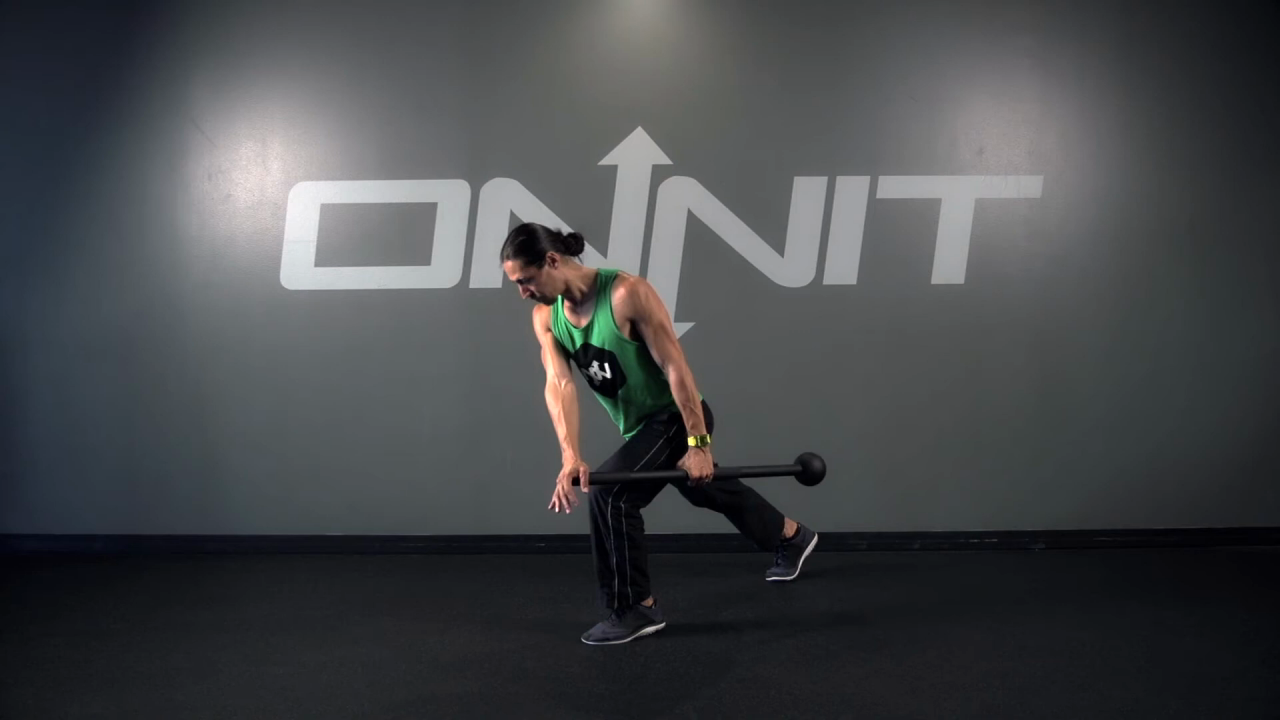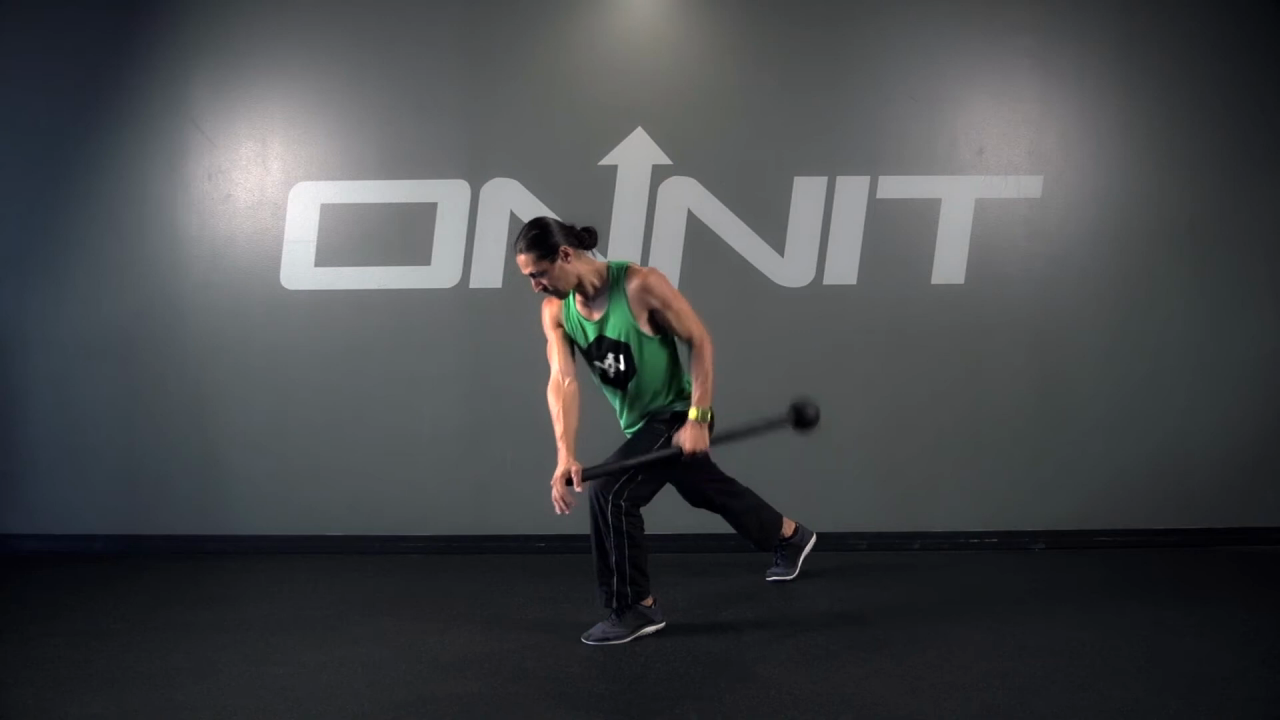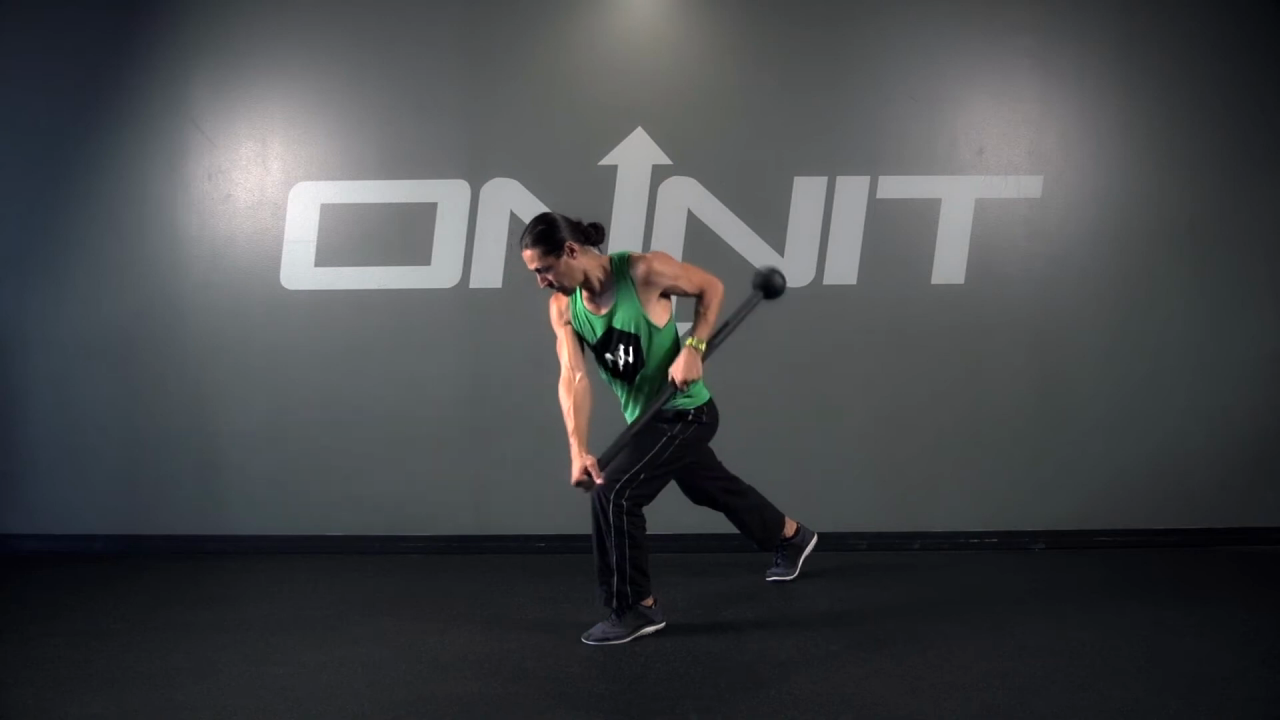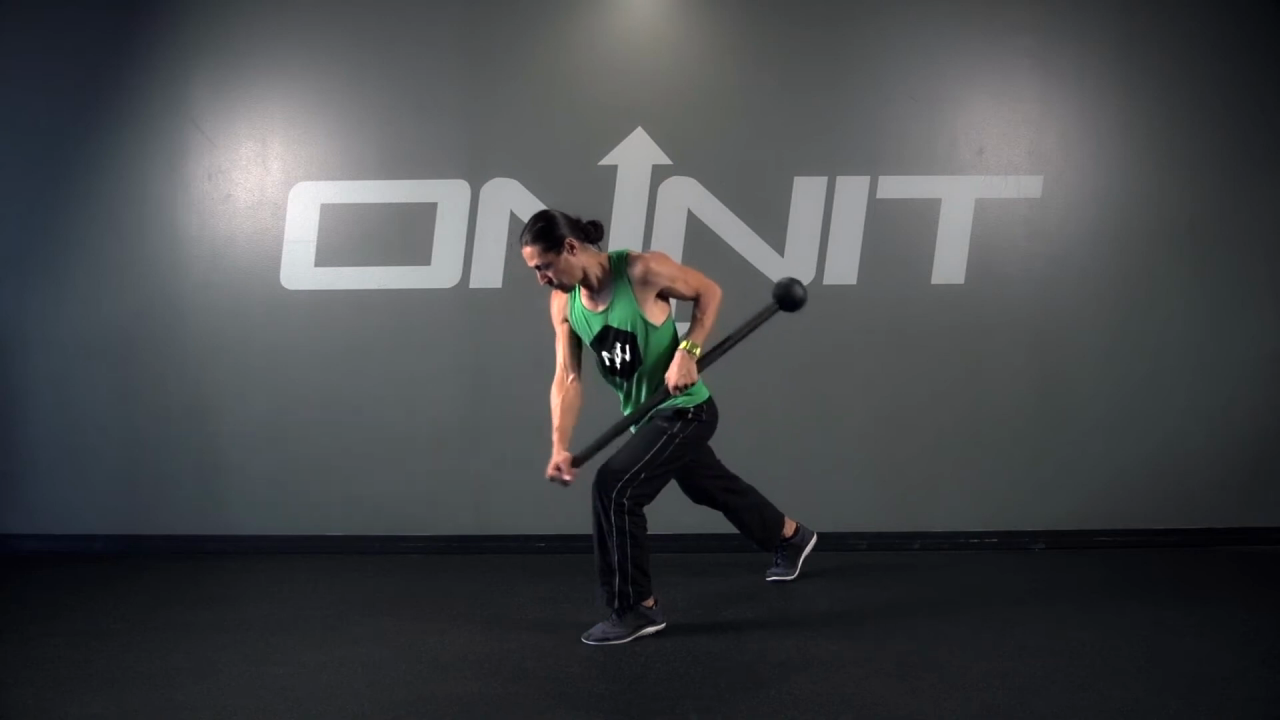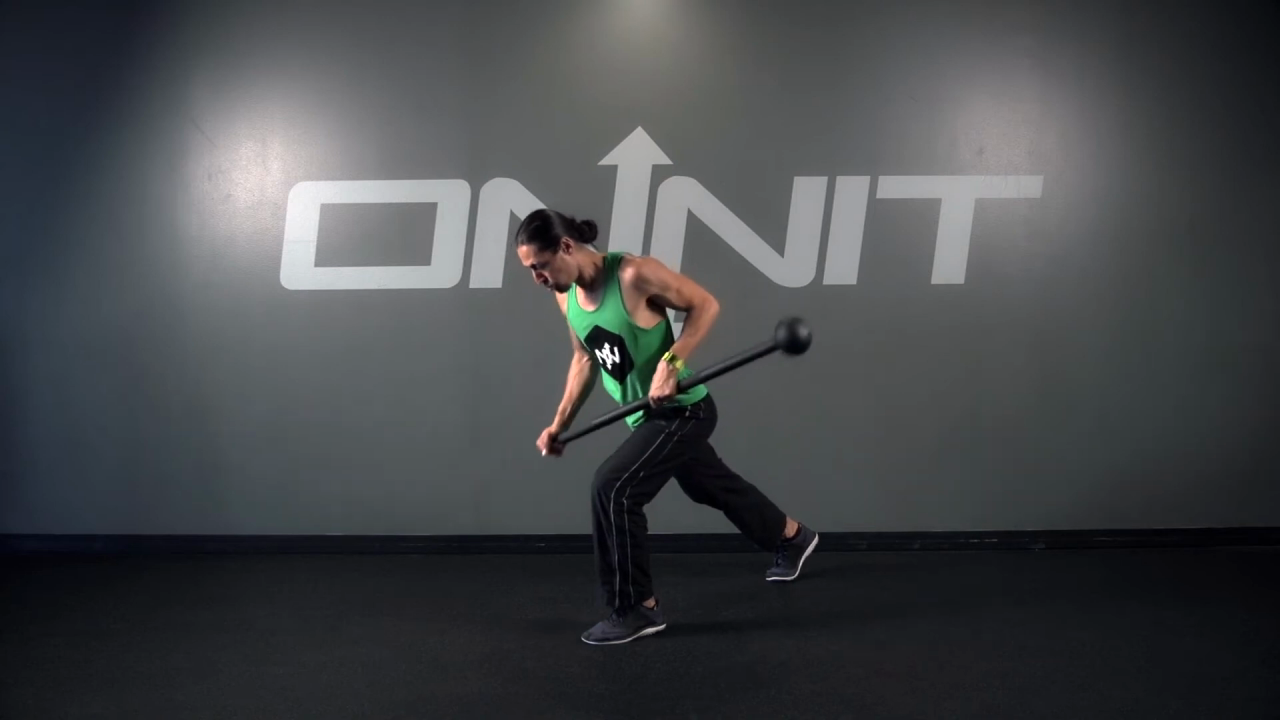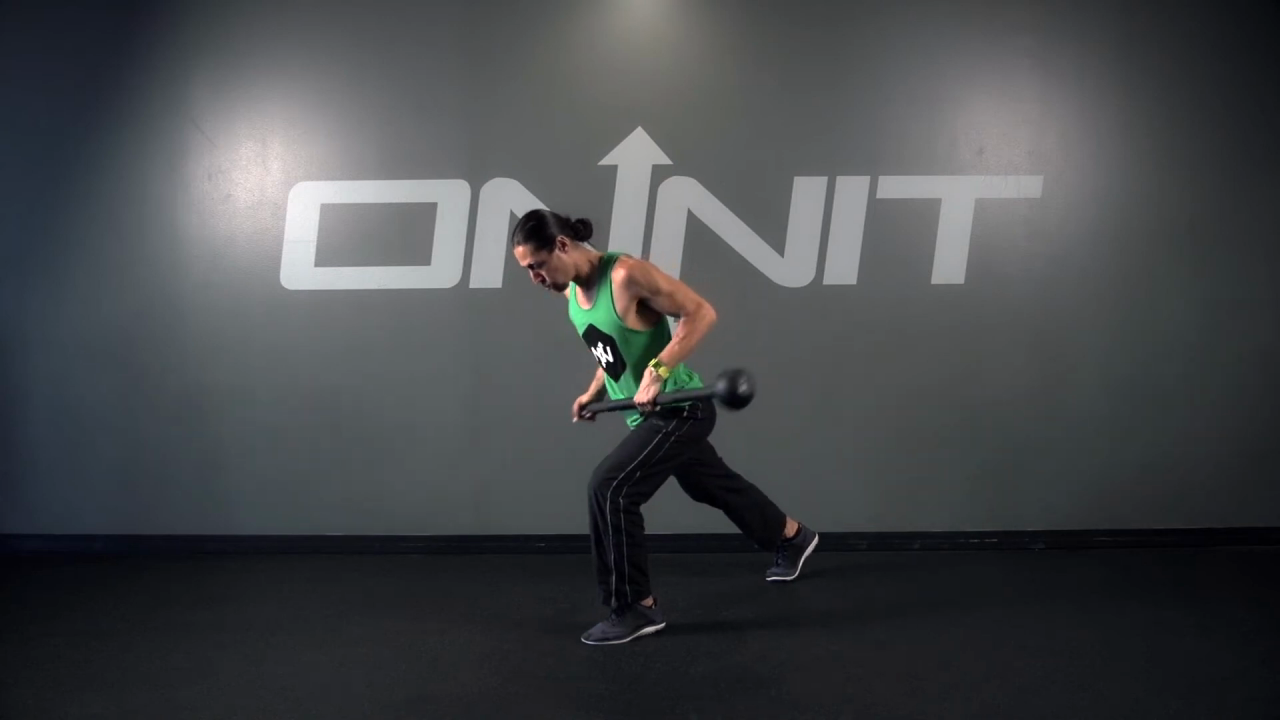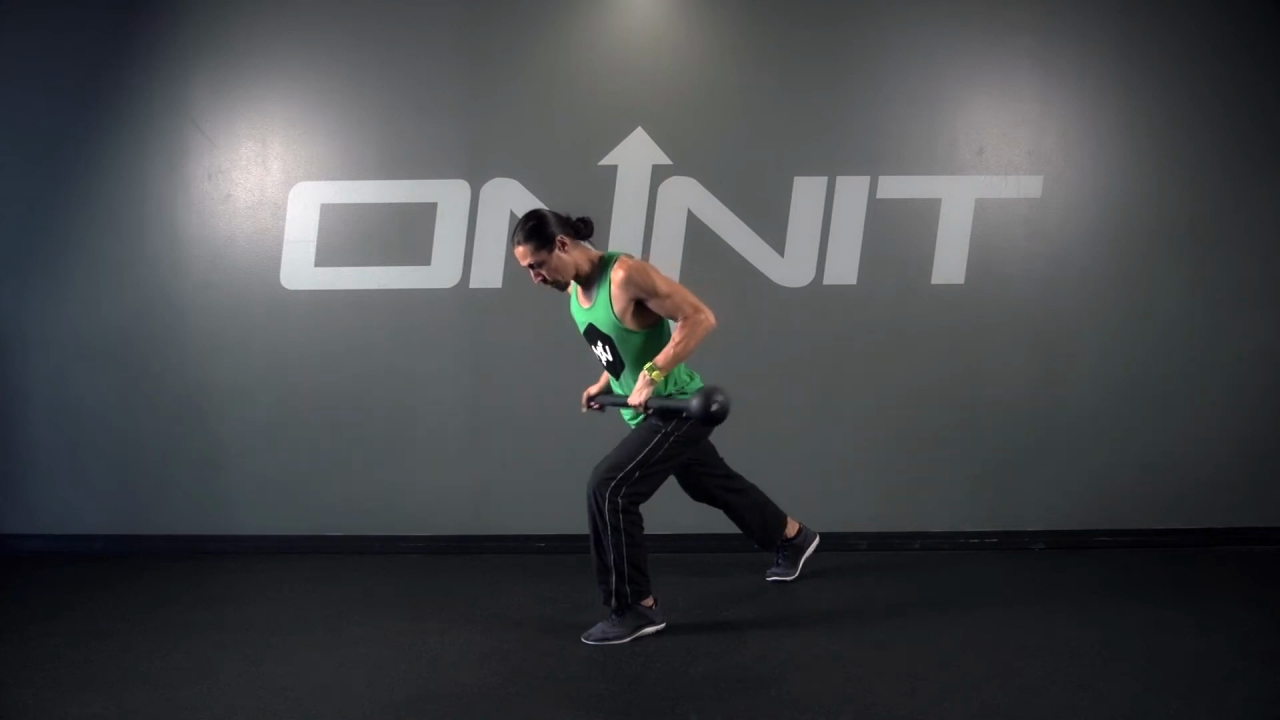
dt=0.4s
person 1, frame 1
left shoulder: (627, 293)
right shoulder: (545, 317)
left elbow: (675, 367)
right elbow: (559, 385)
left wrist: (698, 443)
right wrist: (571, 456)
left hip: (677, 416)
right hip: (642, 425)
left knee: (610, 492)
right knee: (710, 489)
left ankle: (636, 609)
right ankle: (792, 536)
person 1, frame 2
left shoulder: (639, 284)
right shoulder: (555, 312)
left elbow: (700, 341)
right elbow: (562, 382)
left wrist: (698, 417)
right wrist: (565, 455)
left hip: (676, 417)
right hip: (640, 425)
left knee: (609, 492)
right knee: (709, 491)
left ankle: (636, 608)
right ankle: (791, 536)
person 1, frame 3
left shoulder: (644, 271)
right shoulder: (563, 307)
left elbow: (711, 287)
right elbow: (573, 377)
left wrist: (693, 348)
right wrist: (578, 450)
left hip: (685, 411)
right hip: (648, 418)
left knee: (614, 491)
right knee: (713, 489)
left ankle: (637, 608)
right ankle: (792, 536)
person 1, frame 4
left shoulder: (641, 270)
right shoulder: (563, 304)
left elbow: (709, 291)
right elbow: (568, 378)
left wrist: (687, 352)
right wrist: (560, 446)
left hip: (684, 409)
right hip: (647, 418)
left knee: (613, 489)
right knee: (711, 487)
left ankle: (636, 609)
right ankle: (791, 536)
person 1, frame 5
left shoulder: (634, 274)
right shoulder: (566, 296)
left elbow: (705, 304)
right elbow: (585, 359)
left wrist: (670, 364)
right wrist: (560, 422)
left hip: (682, 409)
right hip: (649, 416)
left knee: (612, 488)
right knee: (712, 486)
left ankle: (637, 609)
right ankle: (793, 537)
person 1, frame 6
left shoulder: (627, 275)
right shoulder: (571, 290)
left elbow: (701, 313)
left wrist: (657, 372)
right wrist: (597, 389)
left hip: (679, 409)
right hip: (651, 414)
left knee: (609, 488)
right knee: (712, 485)
left ankle: (636, 608)
right ankle: (793, 538)
person 1, frame 7
left shoulder: (626, 275)
right shoulder: (575, 288)
left elbow: (700, 318)
left wrist: (650, 375)
right wrist: (602, 384)
left hip: (679, 409)
right hip: (656, 413)
left knee: (608, 488)
right knee: (713, 485)
left ankle: (637, 608)
right ankle: (794, 538)
